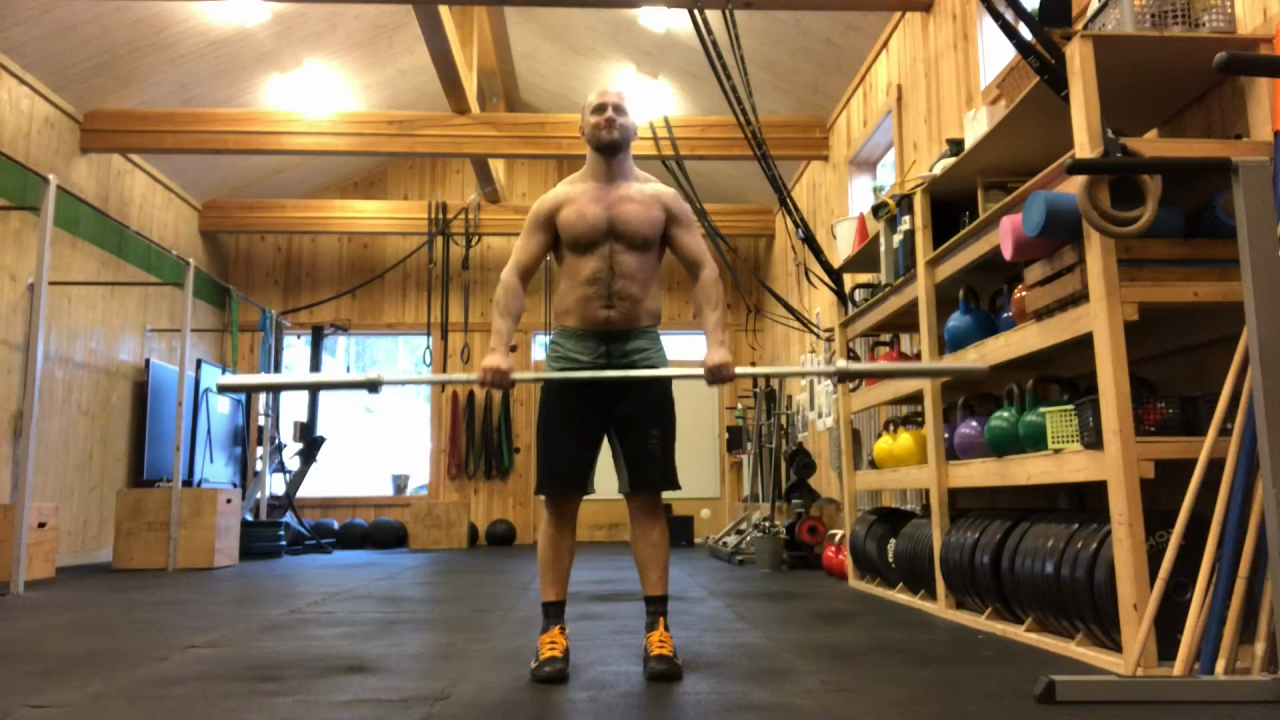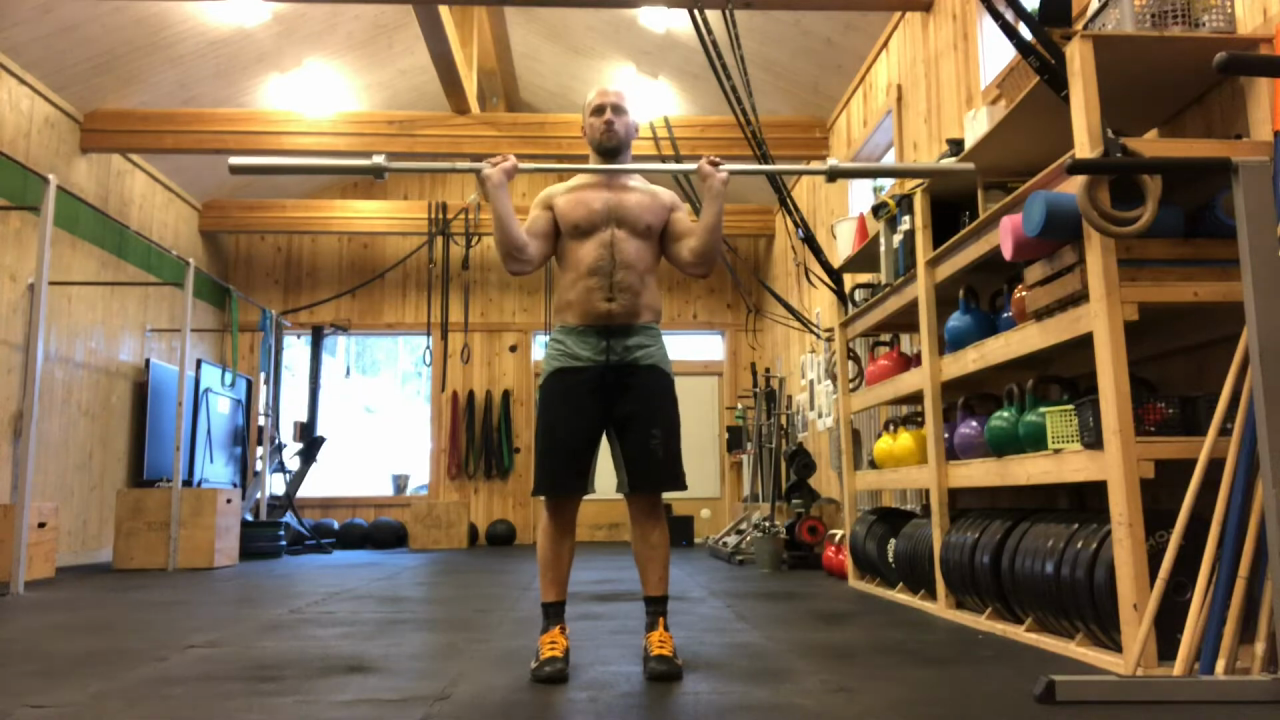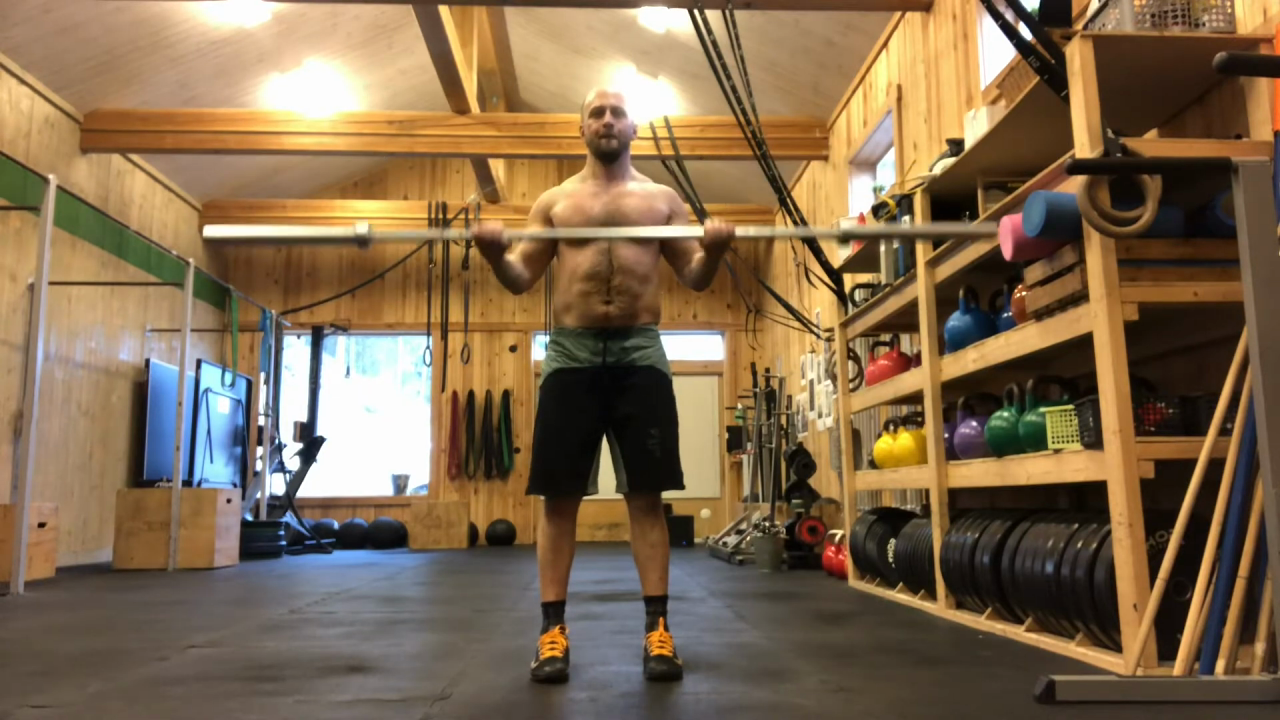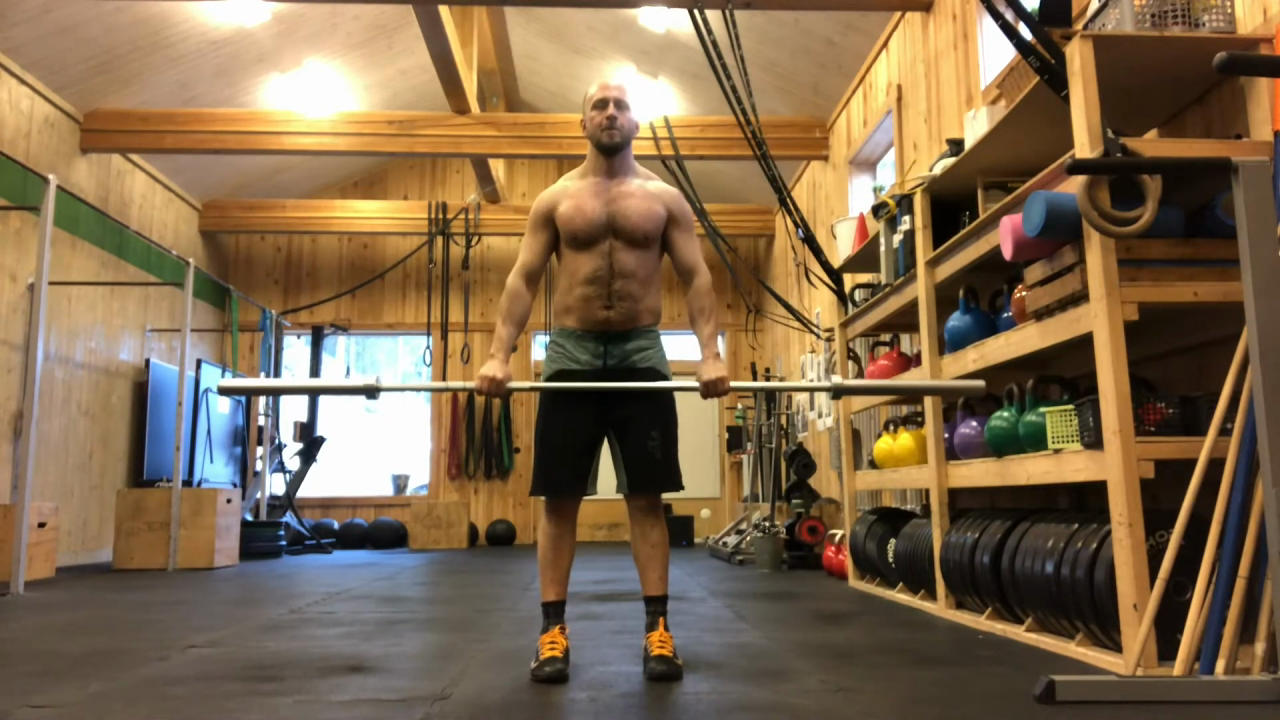
dt=0.7s
person 1, frame 1
left shoulder: (664, 199)
right shoulder: (555, 201)
left elbow: (703, 268)
right elbow: (516, 274)
left wrist: (716, 341)
right wrist: (498, 346)
left hip: (641, 355)
right hip: (572, 355)
left knee: (647, 495)
right knee: (560, 497)
left ankle: (657, 627)
right ankle: (553, 629)
person 1, frame 2
left shoulder: (663, 198)
right shoulder: (556, 197)
left elbow: (701, 262)
right elbow: (518, 260)
left wrist: (714, 194)
right wrist: (497, 192)
left hip: (642, 352)
right hip: (573, 352)
left knee: (648, 495)
right knee: (560, 496)
left ankle: (657, 628)
right ankle: (553, 630)
person 1, frame 3
left shoulder: (663, 198)
right shoulder: (554, 200)
left elbow: (696, 277)
right elbow: (520, 278)
left wrist: (714, 249)
right wrist: (494, 253)
left hip: (640, 354)
right hip: (571, 355)
left knee: (647, 494)
right knee: (559, 495)
left ankle: (657, 628)
right ankle: (553, 629)
person 1, frame 4
left shoulder: (666, 198)
right shoulder: (555, 199)
left elbow: (696, 278)
right elbow: (522, 280)
left wrist: (711, 354)
right wrist: (499, 354)
left hip: (641, 356)
right hip: (571, 355)
left knee: (647, 497)
right knee: (560, 498)
left ankle: (657, 629)
right ankle: (553, 631)
